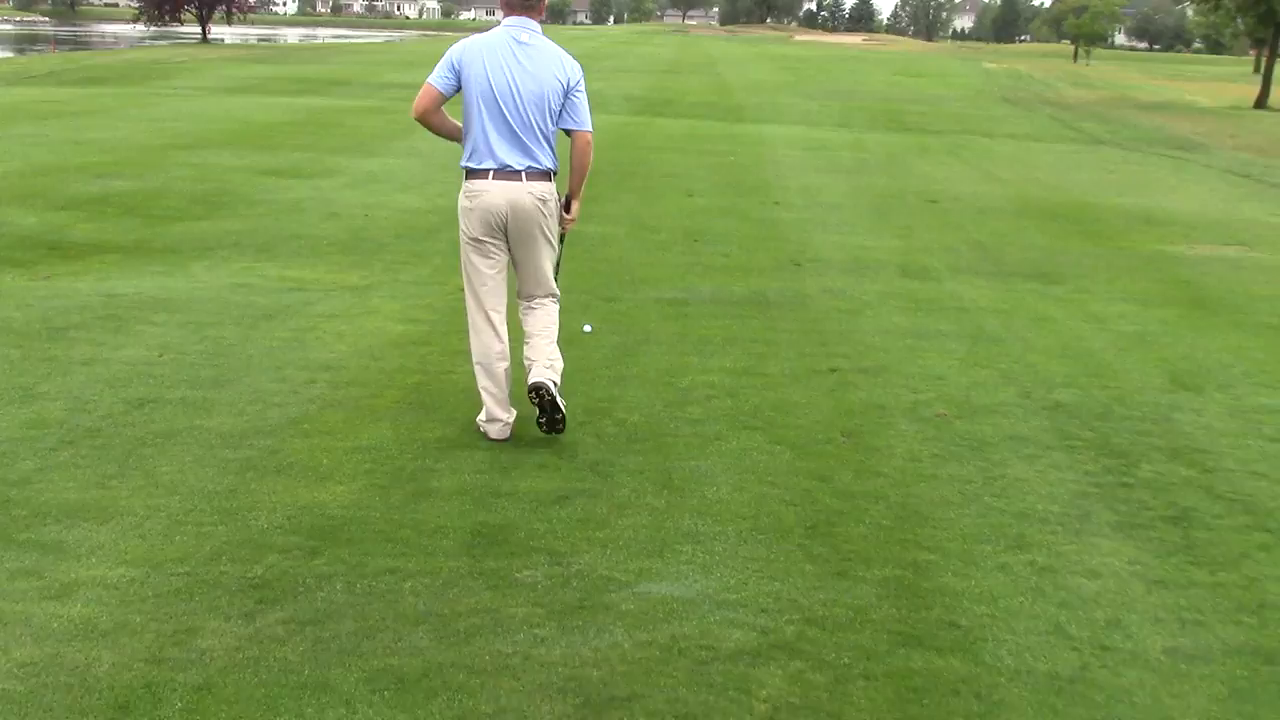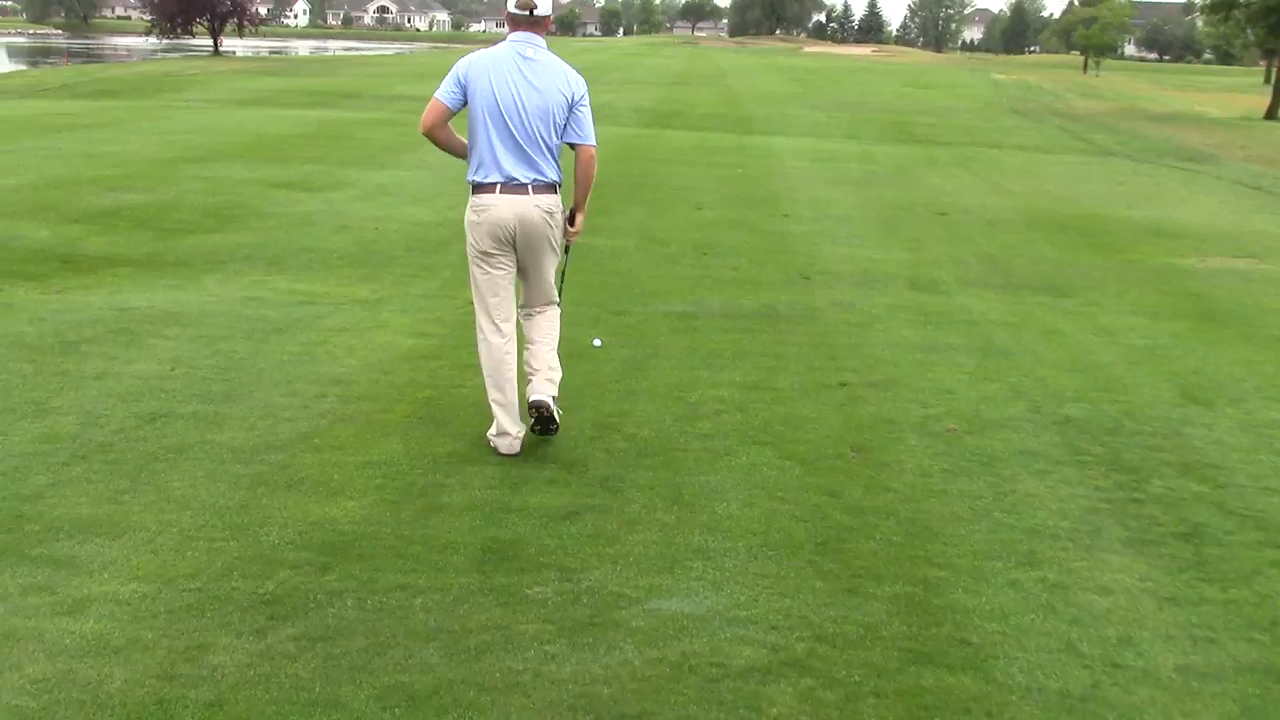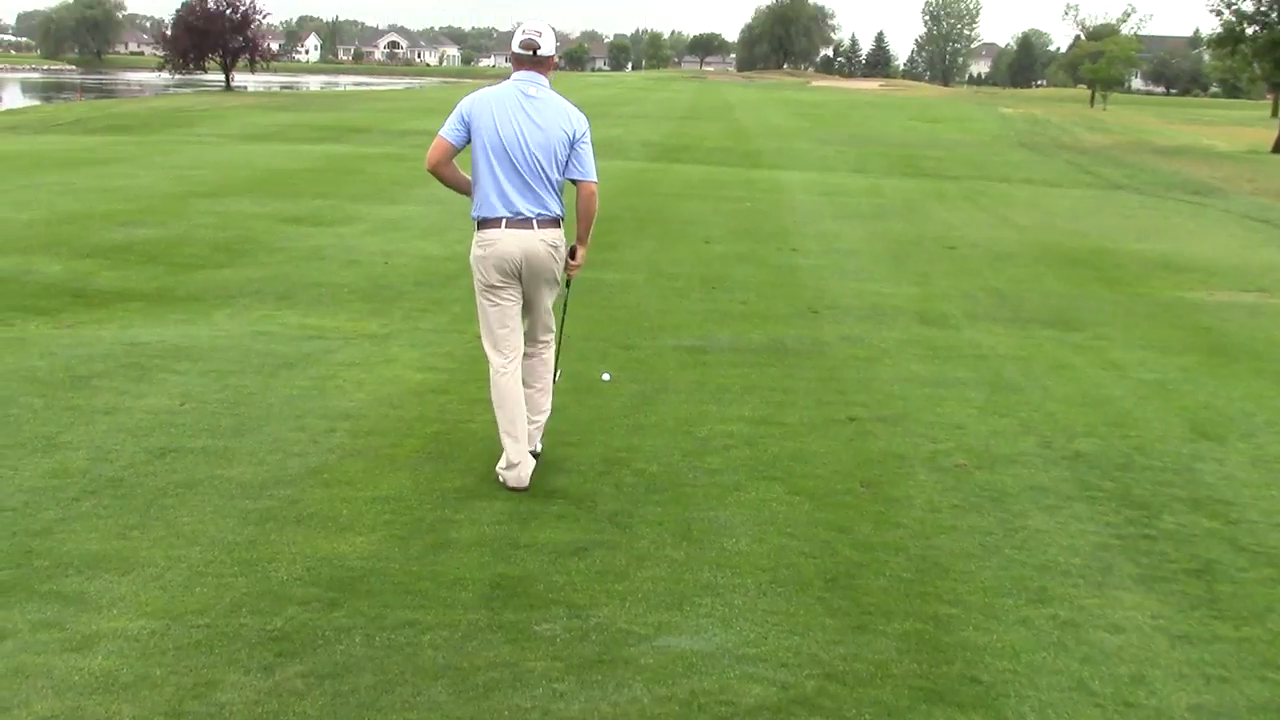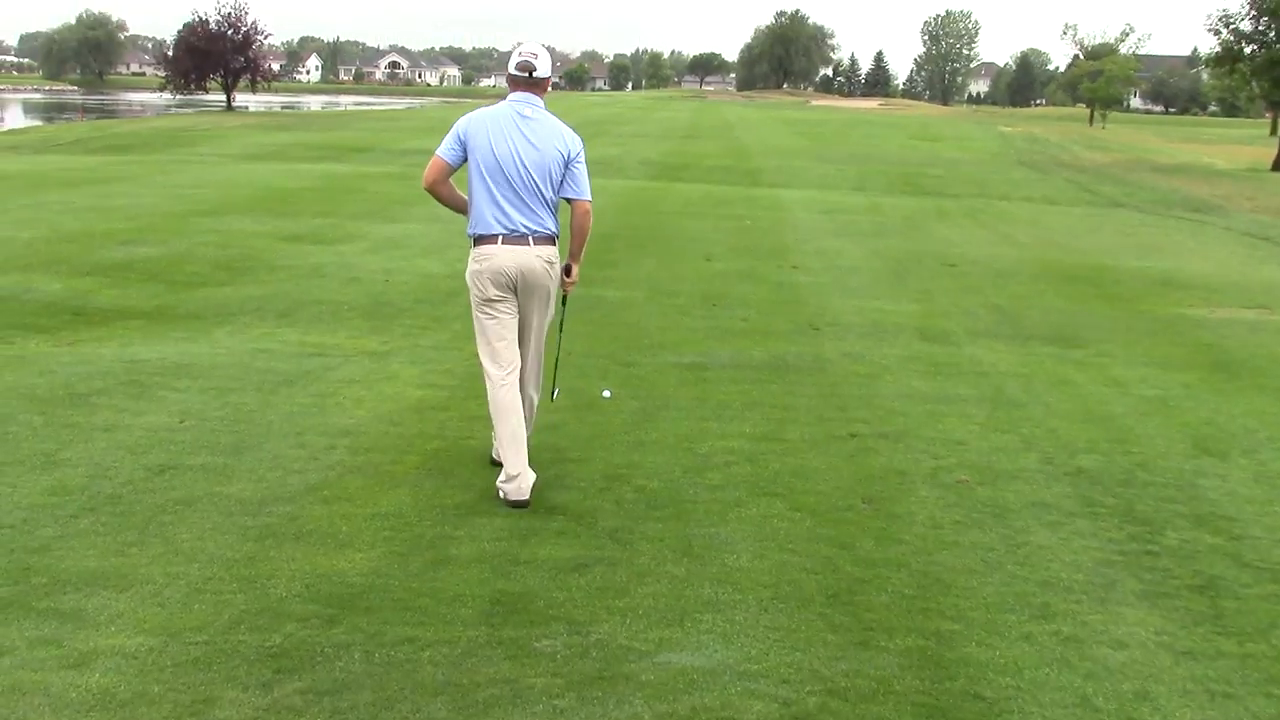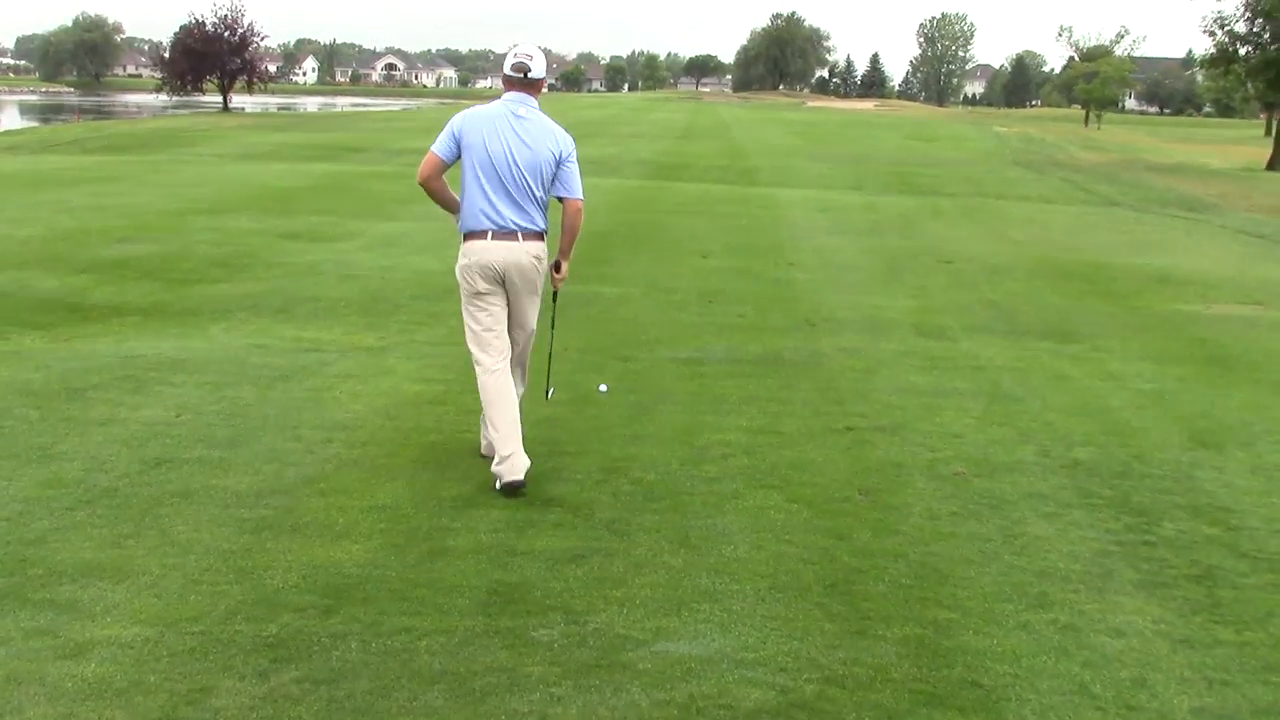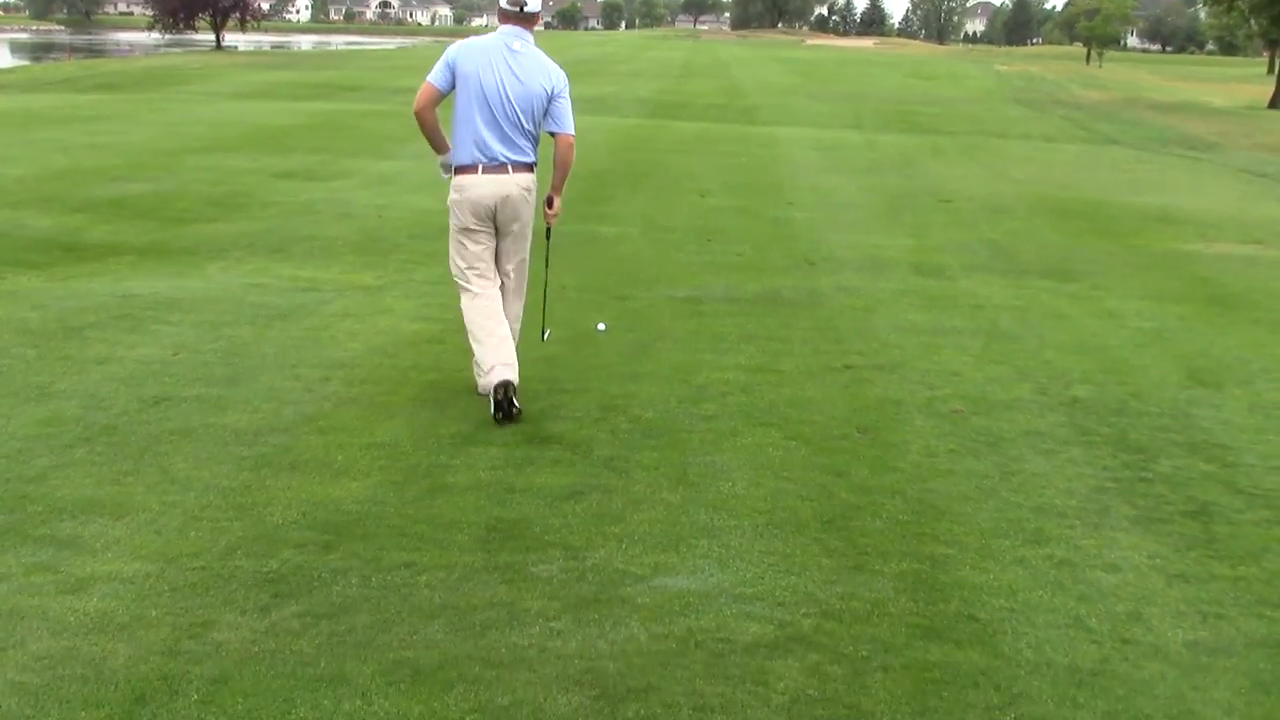
dt=0.1s
person 1, frame 1
left shoulder: (468, 50)
right shoulder: (564, 63)
left elbow: (423, 109)
right elbow: (583, 142)
left wrist: (464, 136)
right wrist: (574, 199)
left hip: (481, 192)
right hip: (537, 193)
left knee: (486, 310)
right knee: (539, 298)
left ankle: (496, 417)
right ankle: (544, 378)
person 1, frame 2
left shoulder: (474, 65)
right shoulder: (569, 78)
left elbow: (430, 124)
right elbow: (587, 156)
right wrist: (578, 211)
left hip: (488, 206)
right hip: (542, 205)
left knee: (495, 323)
right knee: (541, 305)
left ankle: (507, 431)
right ankle: (543, 390)
person 1, frame 3
left shoulder: (478, 102)
right shoulder: (570, 116)
left elbow: (435, 161)
right elbow: (588, 191)
right wrist: (580, 245)
left hip: (494, 240)
right hip: (546, 239)
left knee: (505, 355)
right knee: (541, 341)
left ankle: (517, 465)
right ankle: (530, 434)
person 1, frame 4
left shoulder: (474, 122)
right shoulder: (565, 136)
left elbow: (432, 180)
right elbow: (582, 210)
right wrist: (574, 263)
left hip: (490, 256)
right hip: (541, 256)
left knee: (501, 369)
right knee: (528, 360)
left ankle: (516, 479)
right ankle: (509, 447)
person 1, frame 5
left shoulder: (468, 121)
right shoulder: (557, 136)
left elbow: (427, 175)
right elbow: (574, 208)
left wrist: (458, 212)
right wrist: (563, 259)
left hip: (480, 250)
right hip: (529, 251)
left knee: (491, 358)
right knee: (516, 353)
left ankle: (508, 457)
right ankle: (498, 442)
person 1, frame 6
left shoulder: (463, 51)
right shoulder: (551, 71)
left elbow: (421, 106)
right elbow: (566, 142)
left wrist: (444, 153)
right wrist: (556, 194)
left hip: (470, 185)
right hip: (519, 185)
left knee: (477, 288)
right knee: (510, 286)
left ankle: (498, 373)
right ankle: (497, 371)
